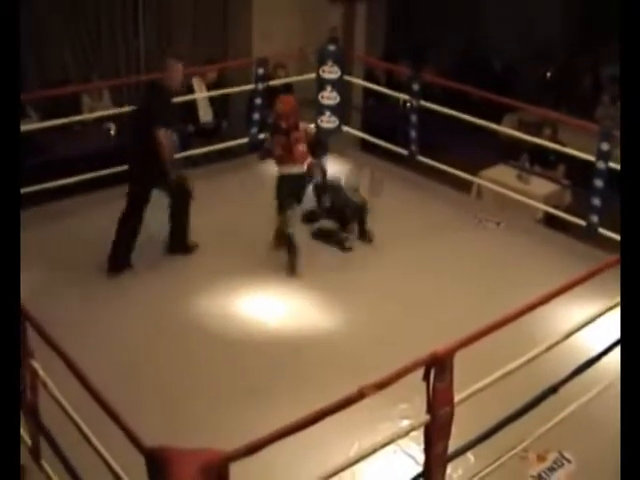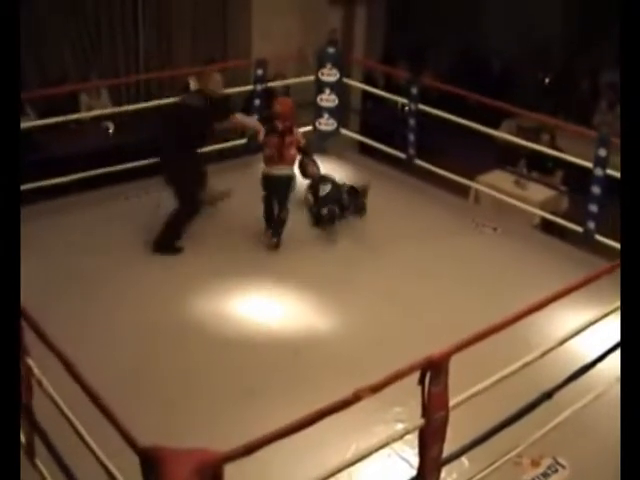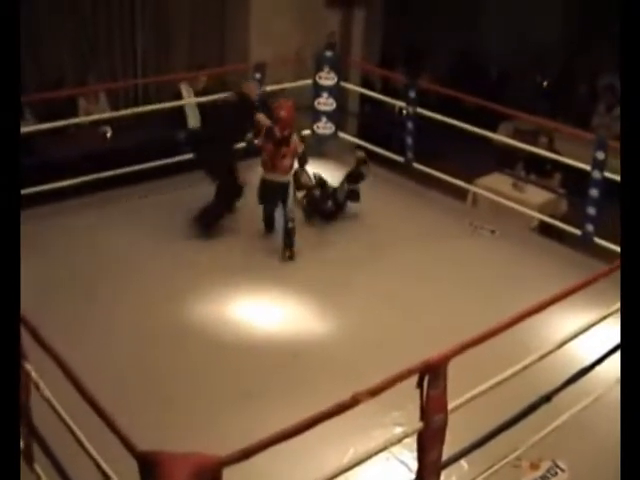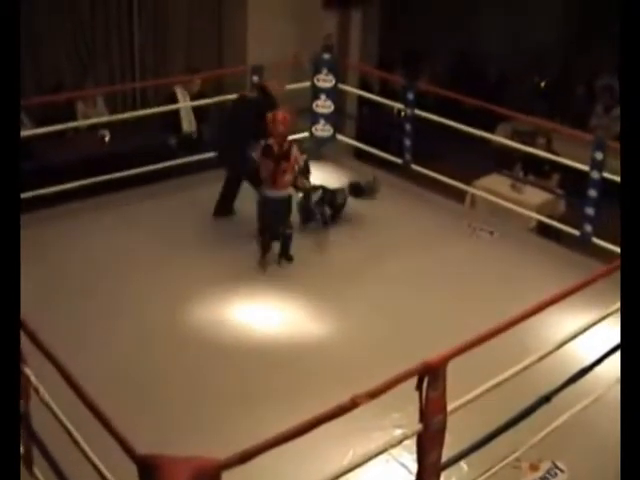
dt=0.3s
person 1, frame 1
left shoulder: (154, 94)
right shoulder: (162, 100)
right elbow: (161, 134)
right wrist: (170, 166)
left hip: (138, 160)
right hip: (155, 162)
left knee: (134, 208)
right knee: (182, 196)
left ankle: (117, 260)
right ankle: (178, 243)
person 1, frame 2
left shoulder: (188, 98)
right shoulder: (211, 103)
right elbow: (236, 119)
right wrist: (258, 128)
left hip: (169, 151)
right hip: (179, 158)
left knee: (197, 174)
right knee: (190, 204)
left ankle: (199, 199)
right ankle: (164, 242)
person 1, frame 3
left shoulder: (228, 101)
right shoulder: (246, 104)
right elbow: (260, 118)
left hip: (203, 147)
right hip: (215, 151)
left knee: (228, 176)
right knee: (232, 189)
left ankle: (225, 205)
right ankle: (205, 220)
person 1, frame 4
left shoulder: (247, 96)
right shoulder: (268, 101)
left hip: (226, 146)
right hip: (243, 149)
left knee: (235, 174)
left ankle: (222, 208)
person 2, frame 1
left shoulder: (275, 131)
right shoulder: (301, 128)
left hip: (286, 177)
right hip: (301, 175)
left knee: (285, 214)
right knee: (289, 207)
left ankle: (292, 254)
right ankle: (283, 238)
person 2, frame 2
left shoulder: (267, 129)
right shoulder: (294, 132)
right elbow: (305, 151)
left hip: (269, 175)
right hip: (286, 176)
left knee: (269, 201)
right knee: (282, 209)
left ankle: (269, 228)
right ankle: (274, 237)
person 2, frame 3
left shoulder: (266, 133)
right shoulder: (293, 138)
left elbow: (257, 146)
right elbow: (302, 159)
right wrist: (300, 143)
left hip: (267, 180)
right hip: (284, 182)
left knee: (268, 208)
right knee: (288, 214)
left ankle: (269, 228)
right ankle: (287, 248)
person 2, frame 4
left shoulder: (264, 148)
right shoulder: (293, 149)
left hip: (267, 196)
right hip: (285, 196)
left knee: (265, 228)
right knee: (286, 226)
left ankle: (265, 255)
right ankle: (284, 255)
